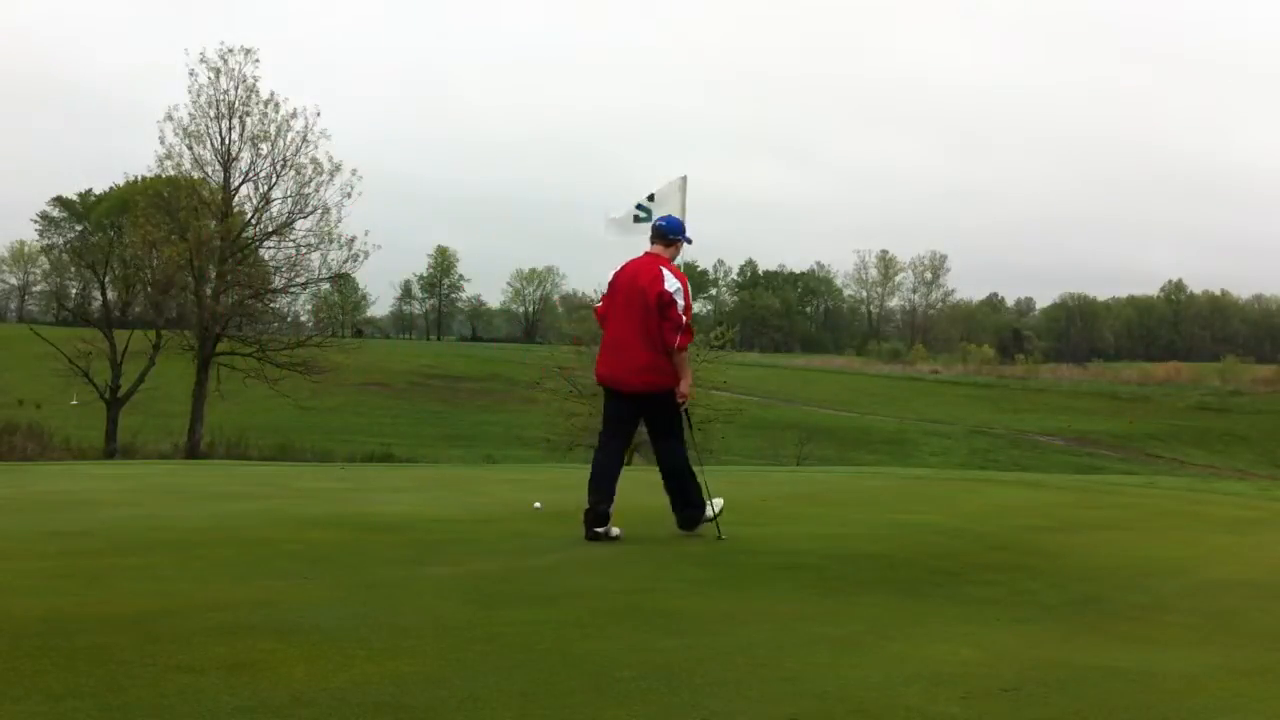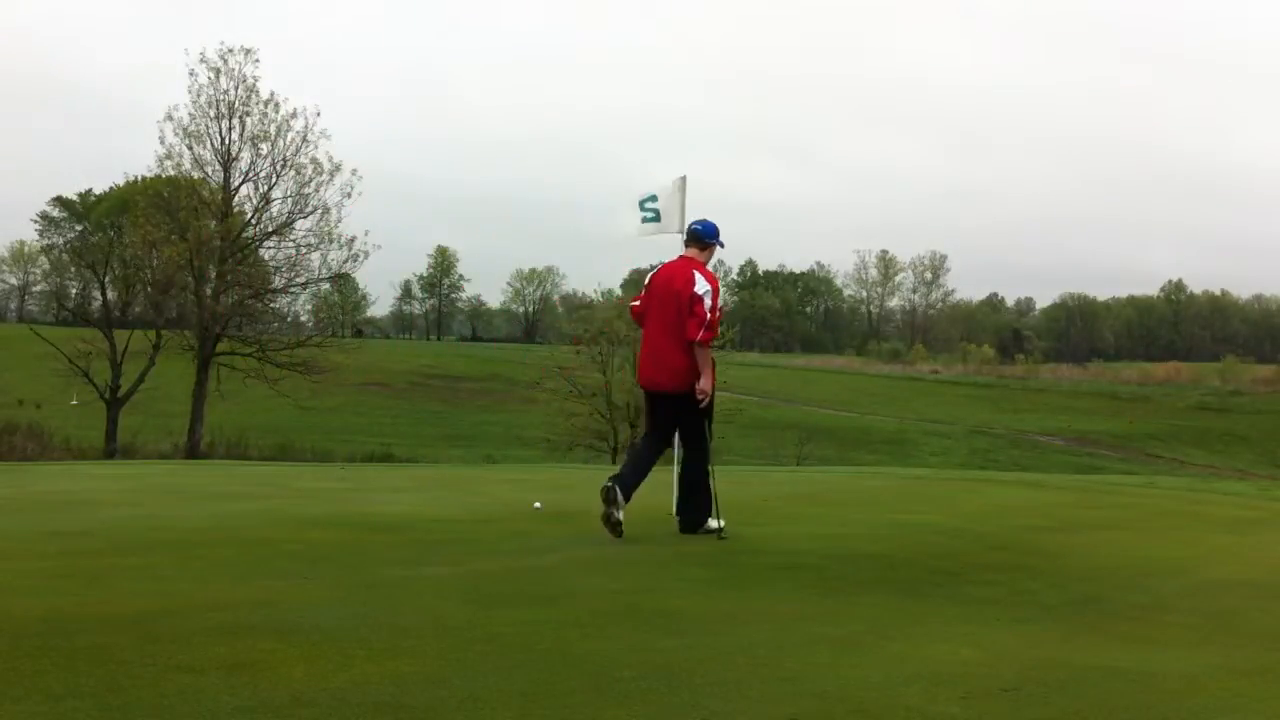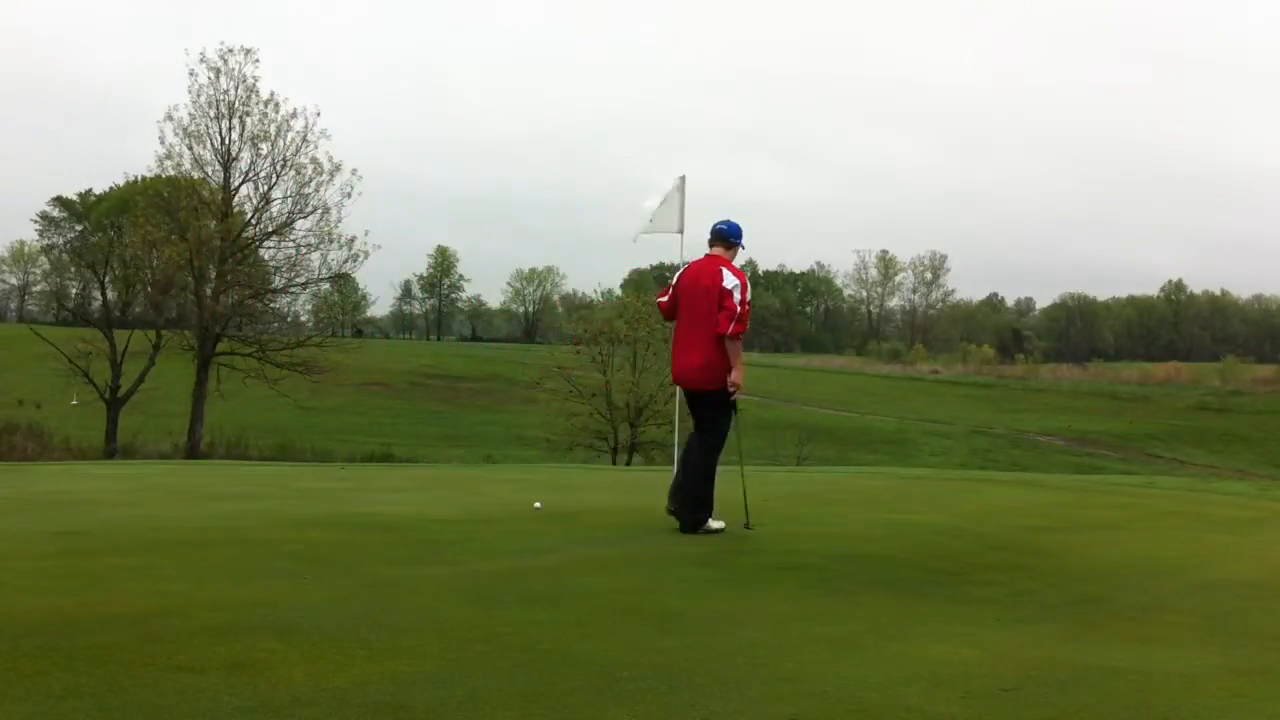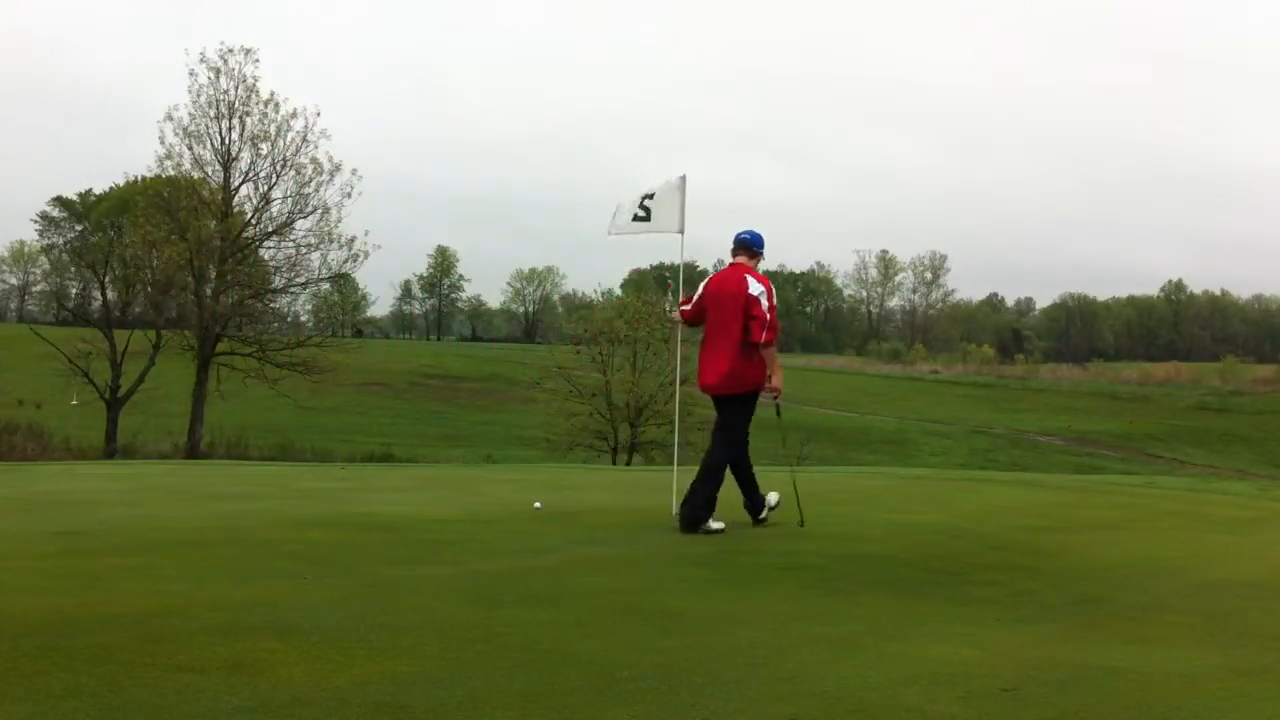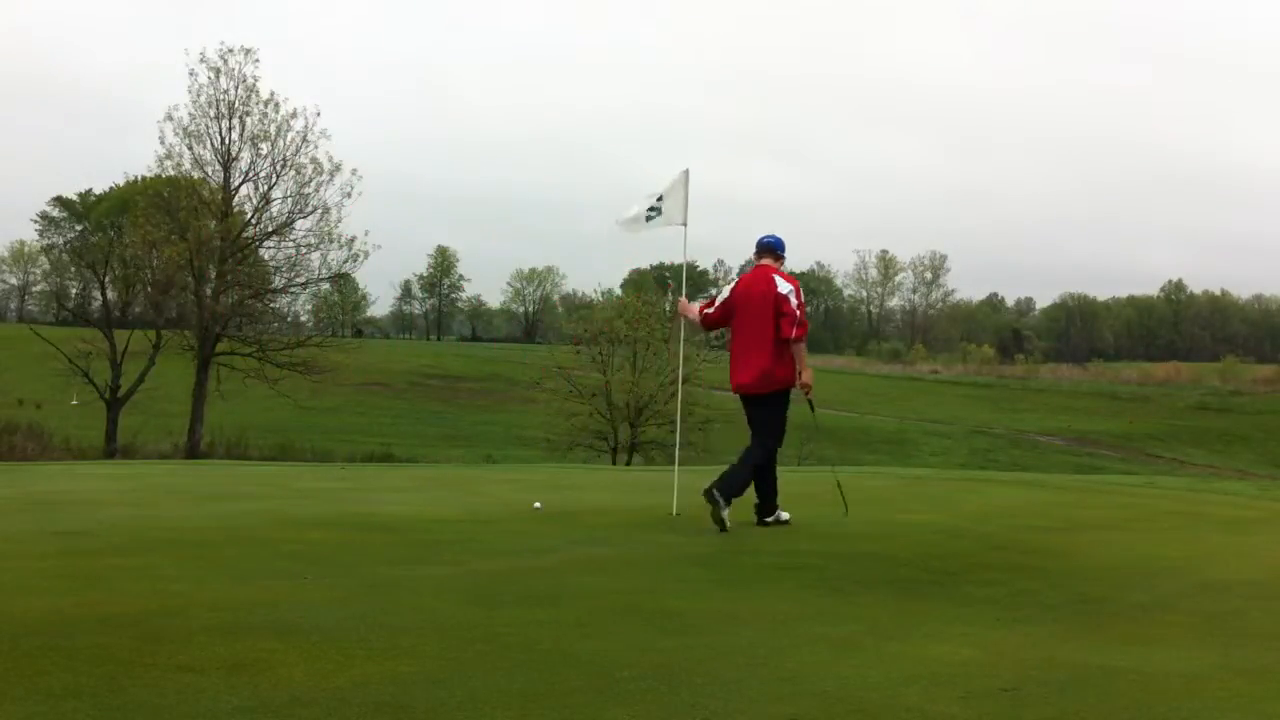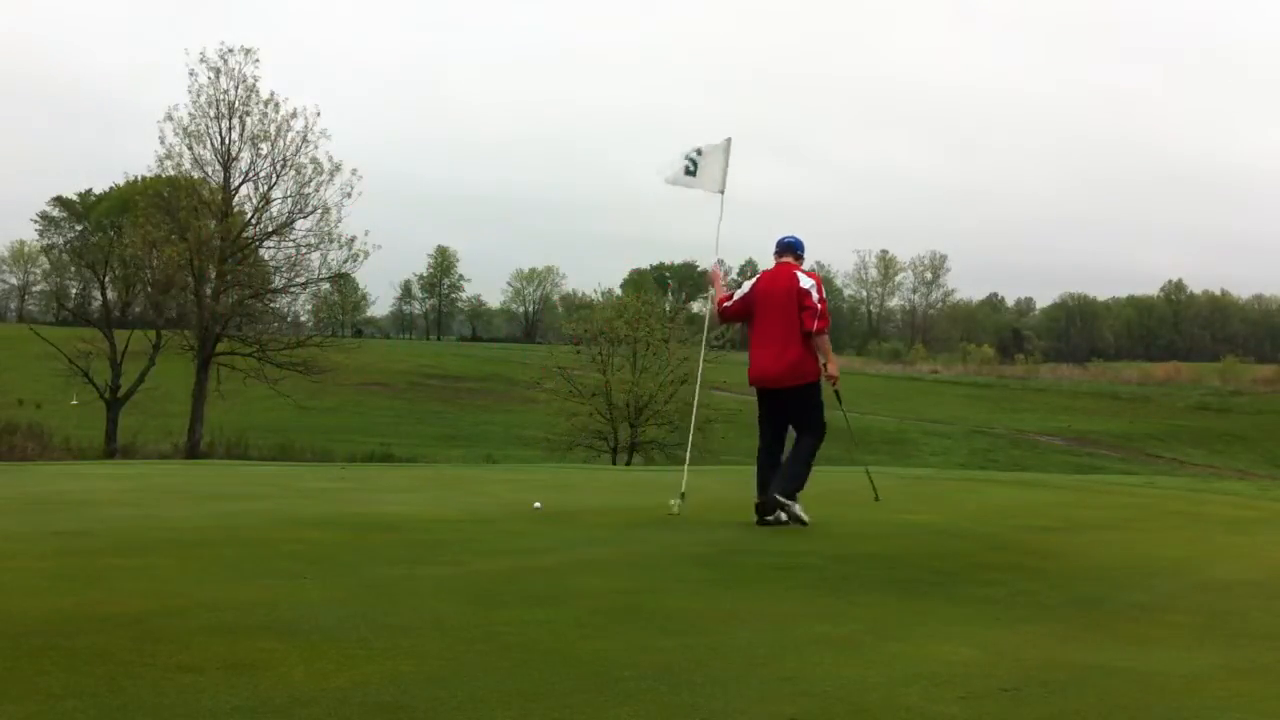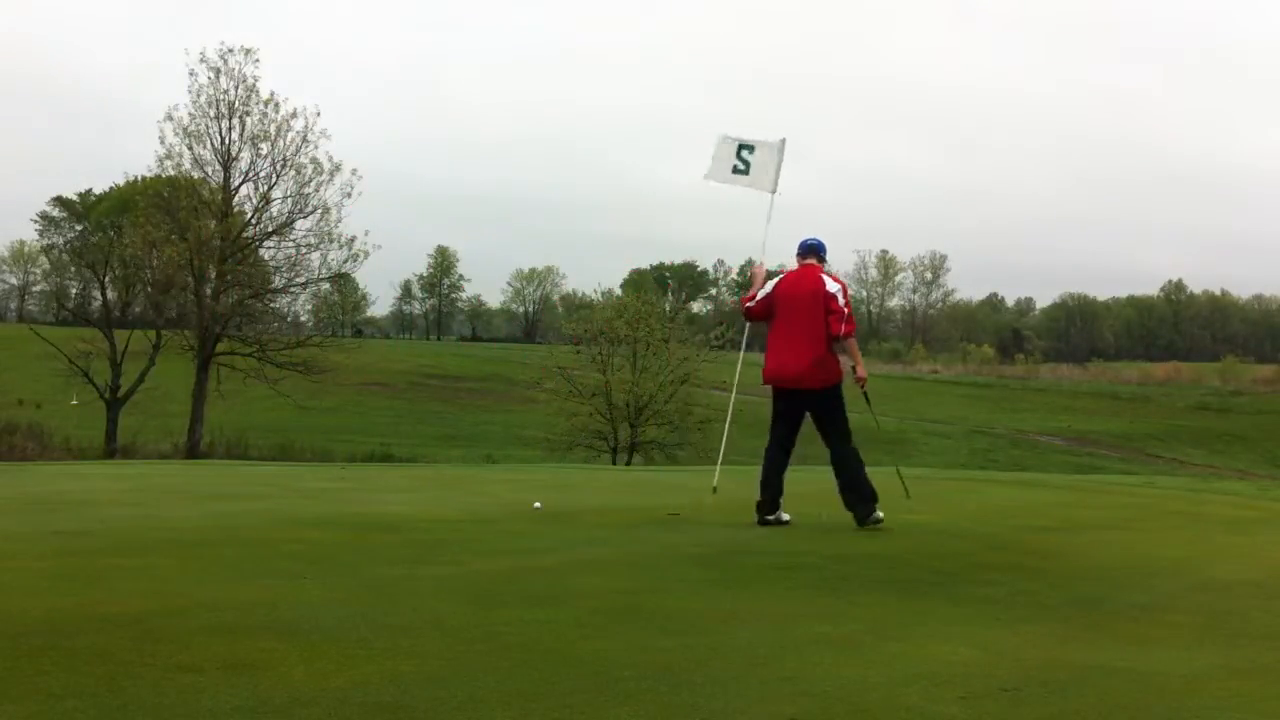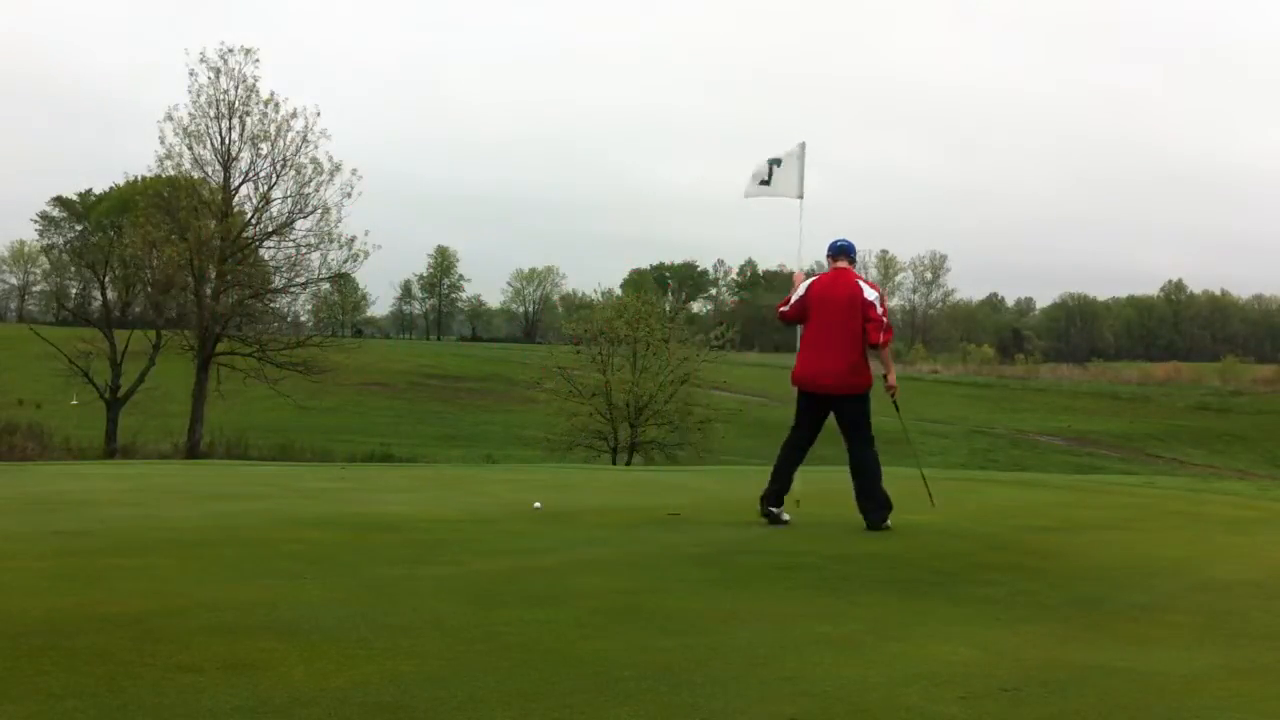
dt=0.2s
person 1, frame 1
left shoulder: (622, 272)
right shoulder: (671, 278)
left elbow: (603, 316)
right elbow: (678, 334)
right wrist: (685, 378)
left hip: (616, 373)
right hip: (655, 376)
left knee: (611, 443)
right knee: (669, 444)
left ankle: (597, 520)
right ankle: (691, 512)
person 1, frame 2
left shoulder: (658, 273)
right shoulder: (704, 280)
left elbow: (639, 313)
right elbow: (701, 332)
right wrist: (706, 375)
left hip: (653, 373)
right hip: (687, 376)
left knee: (654, 439)
right knee: (696, 444)
left ankle: (618, 488)
right ankle: (695, 517)
person 1, frame 3
left shoulder: (685, 272)
right shoulder: (732, 277)
left elbow: (665, 307)
right elbow: (732, 327)
left wrist: (690, 311)
right wrist: (737, 369)
left hip: (686, 369)
right hip: (716, 372)
left knee: (702, 433)
right knee: (711, 440)
left ankle: (682, 499)
right ankle: (694, 516)
person 1, frame 4
left shoulder: (711, 282)
right shoulder: (758, 285)
left elbow: (687, 315)
right elbow: (764, 335)
left wrist: (677, 314)
right wrist: (774, 372)
left hip: (714, 375)
right hip: (743, 376)
left knee: (732, 437)
right knee: (726, 443)
left ankle: (756, 505)
right ankle: (694, 514)
person 1, frame 5
left shoulder: (736, 285)
right shoulder: (785, 284)
left elbow: (708, 318)
right elbow: (794, 331)
left wrist: (687, 310)
right wrist: (804, 368)
left hip: (744, 376)
right hip: (774, 375)
left knee: (763, 438)
right knee: (767, 440)
left ankle: (767, 509)
right ankle: (722, 490)
person 1, frame 6
left shoulder: (756, 282)
right shoulder: (807, 280)
left elbow: (726, 311)
right elbow: (816, 325)
left wrist: (718, 285)
right wrist: (829, 360)
left hip: (764, 373)
right hip: (799, 372)
left knee: (770, 439)
right knee: (811, 431)
left ankle: (767, 508)
right ankle: (785, 491)
person 1, frame 7
left shoulder: (778, 283)
right shoulder: (831, 284)
left elbow: (750, 310)
right elbow: (842, 329)
left wrist: (756, 282)
right wrist: (858, 364)
left hip: (783, 375)
right hip: (820, 374)
left knee: (779, 441)
right knee: (839, 441)
left ankle: (768, 508)
right ankle: (863, 508)
person 1, frame 8
left shoulder: (811, 285)
right shoulder: (866, 289)
left elbow: (786, 315)
right elbow: (879, 336)
left wrist: (798, 286)
right wrist: (890, 371)
left hip: (811, 378)
right hip: (850, 380)
left knee: (798, 439)
right knee: (861, 446)
left ankle: (772, 502)
right ankle: (876, 514)
